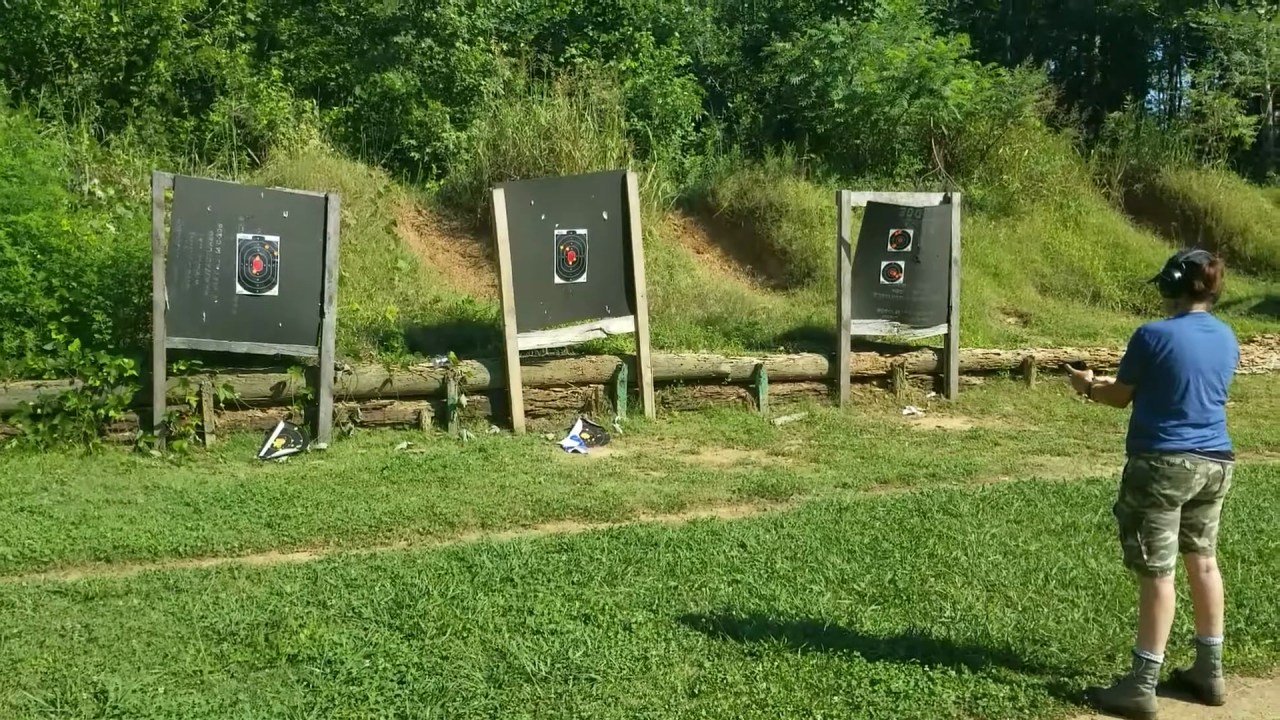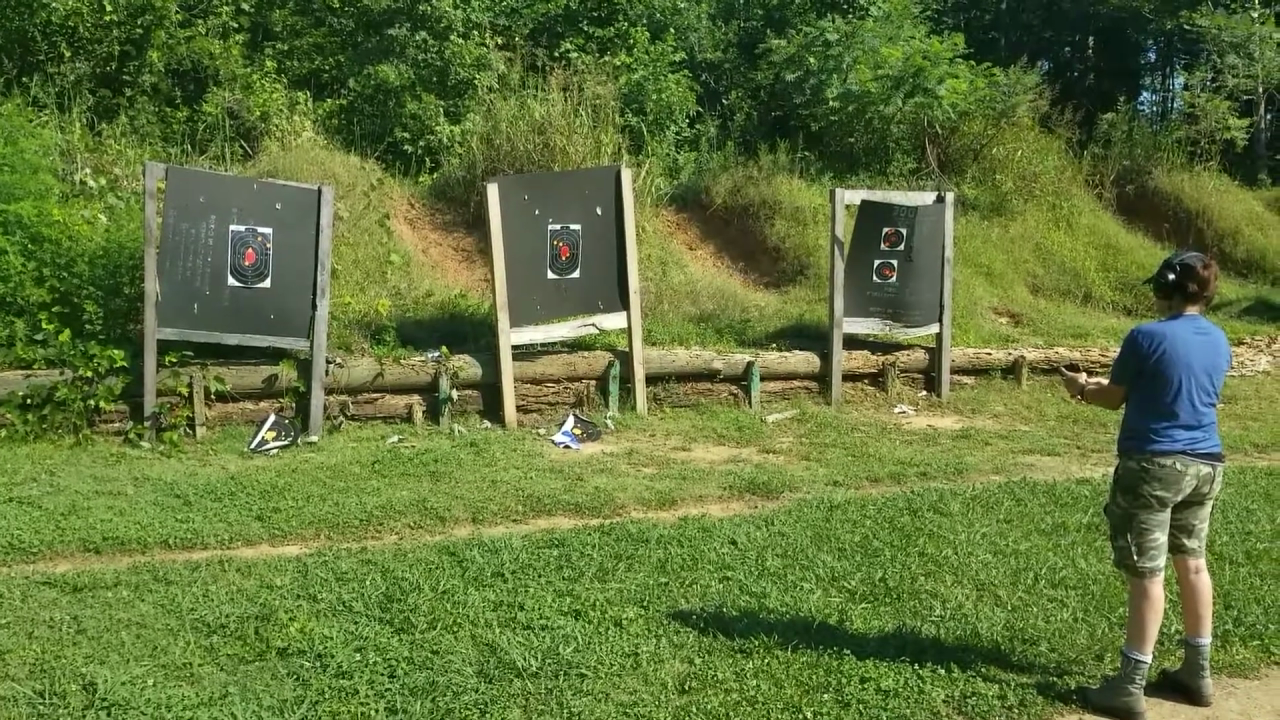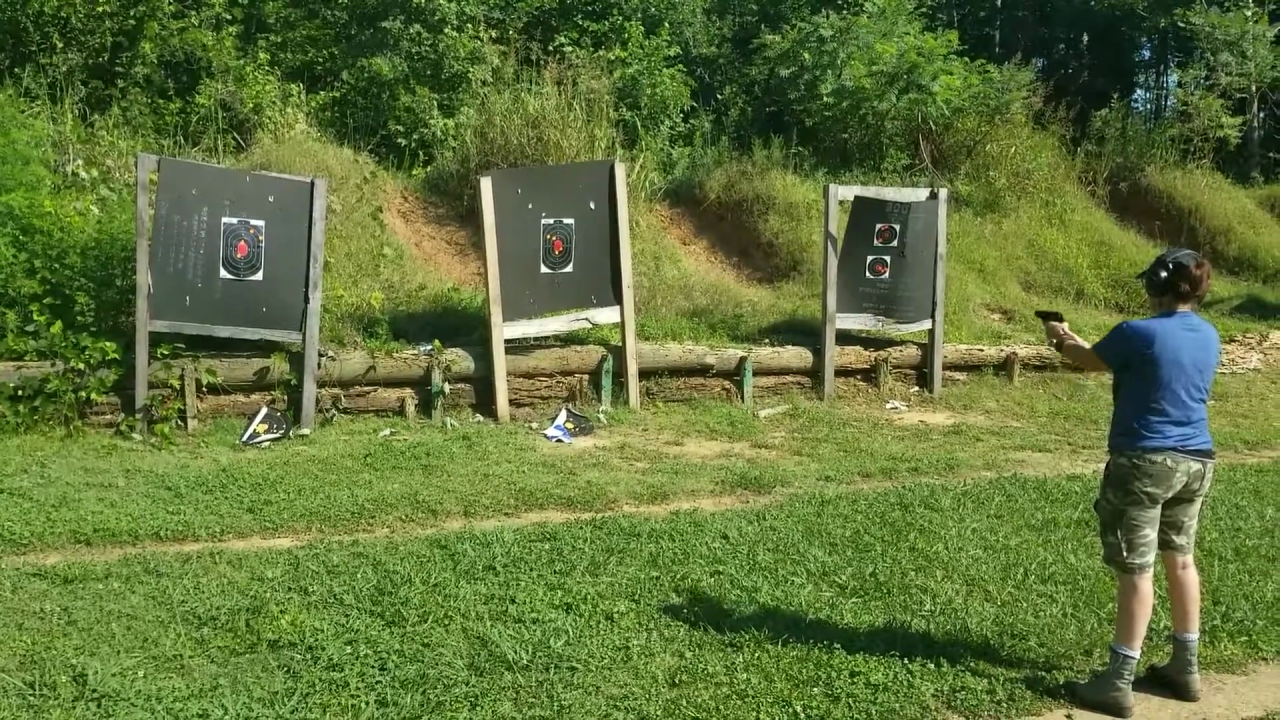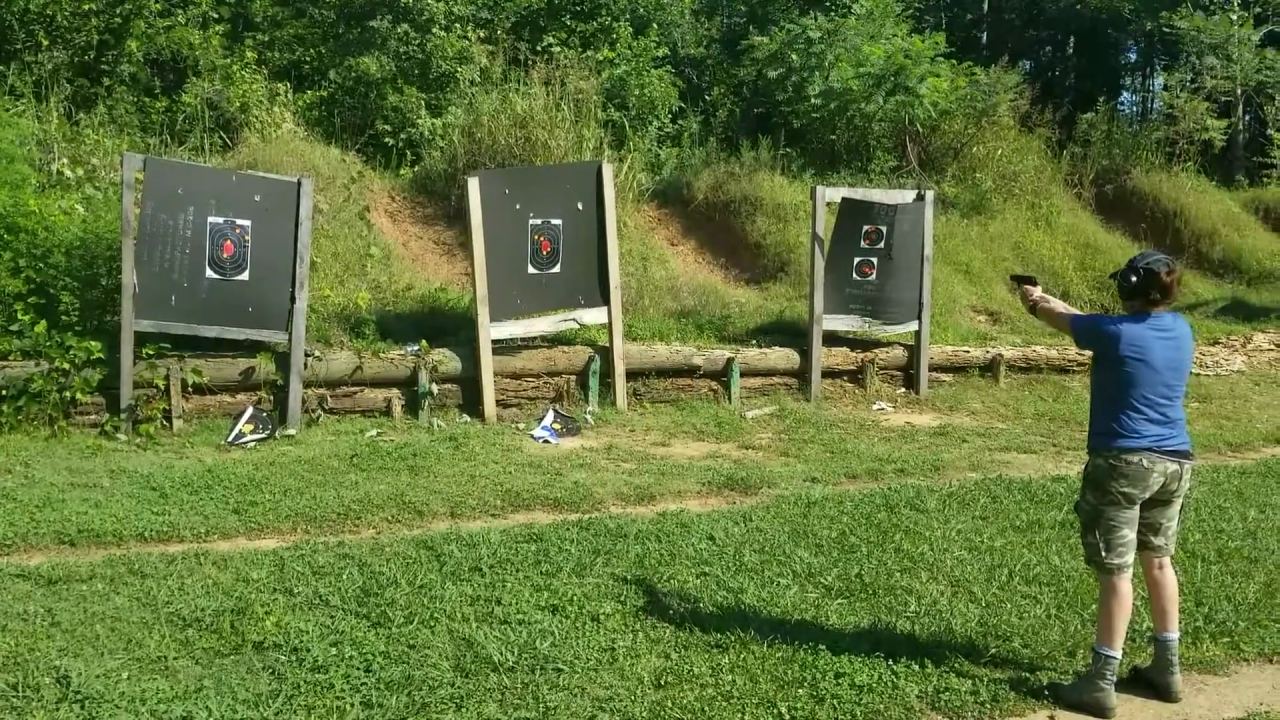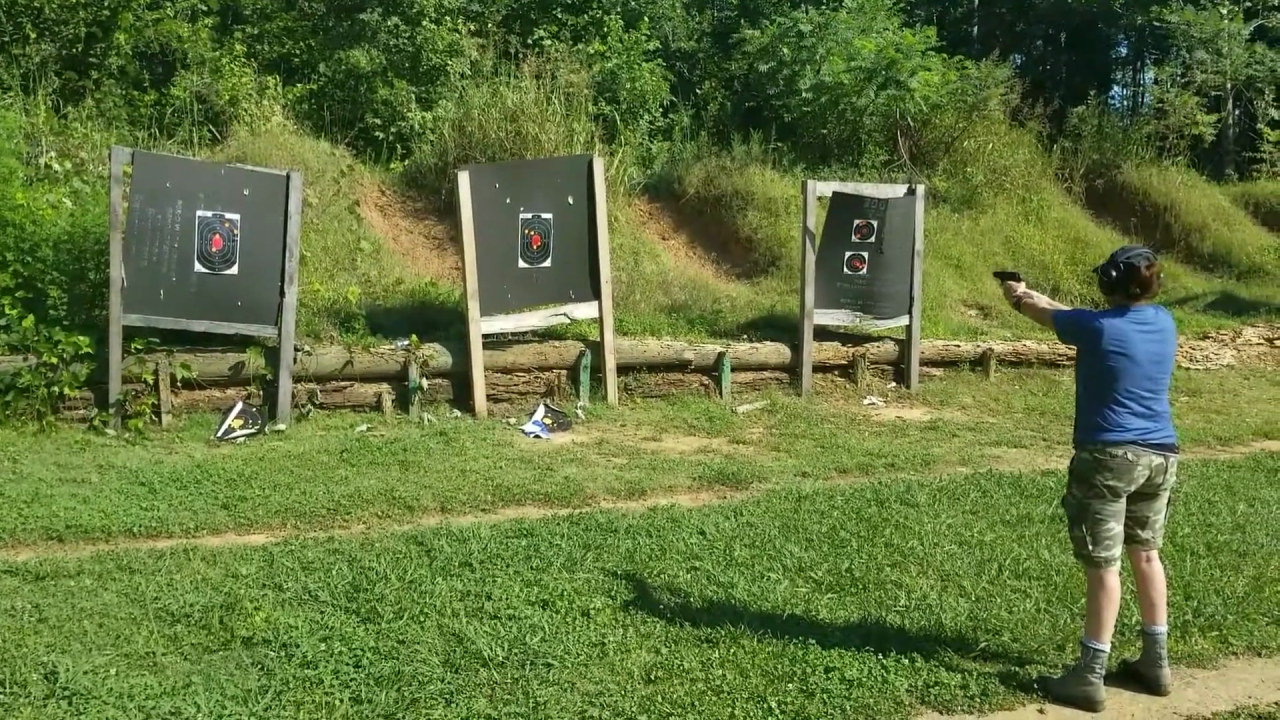
dt=1s
person 1, frame 1
left shoulder: (1153, 335)
right shoulder: (1227, 338)
left elbow: (1120, 397)
left wrist: (1088, 386)
right wrist: (1111, 383)
left hip: (1162, 465)
right hip: (1215, 462)
left knee: (1157, 573)
right knee: (1203, 562)
right ankle: (1209, 672)
person 1, frame 2
left shoulder: (1147, 337)
right shoulder: (1220, 341)
left elbow: (1114, 399)
left wrist: (1082, 388)
right wrist: (1104, 384)
left hip: (1153, 466)
right hip: (1206, 464)
left knee: (1146, 574)
right knee: (1192, 563)
right ankle: (1197, 673)
person 1, frame 3
left shoulder: (1139, 333)
right shoulder: (1209, 337)
left elbow: (1090, 360)
left wrist: (1061, 339)
right wrist: (1076, 339)
left hip: (1144, 463)
right hip: (1196, 461)
left knee: (1136, 570)
right knee: (1180, 560)
right ankle: (1185, 668)
person 1, frame 4
left shoulder: (1115, 333)
right shoulder: (1181, 329)
left elbow: (1063, 320)
left wrist: (1034, 300)
right wrist: (1048, 298)
left hip: (1123, 463)
right hip: (1175, 462)
left knee: (1116, 572)
right knee: (1159, 561)
right ankle: (1167, 668)
person 1, frame 5
left shoulder: (1098, 327)
right shoulder: (1164, 321)
left elbow: (1046, 315)
left wrist: (1018, 297)
right wrist: (1033, 294)
left hip: (1109, 457)
right hip: (1160, 456)
left knee: (1104, 565)
right knee: (1146, 554)
left ankle: (1090, 677)
right ankle: (1156, 662)
